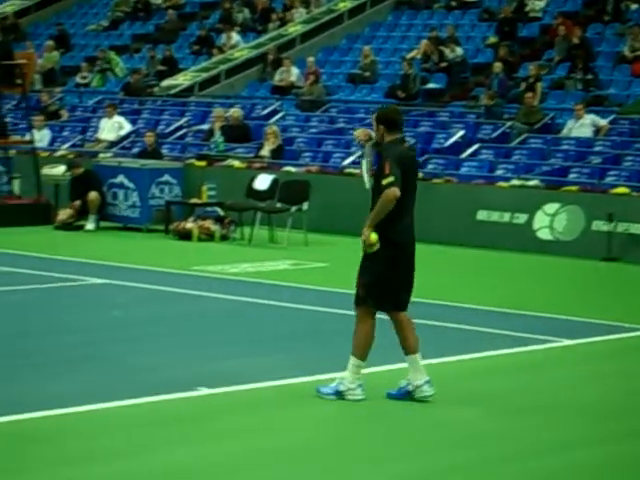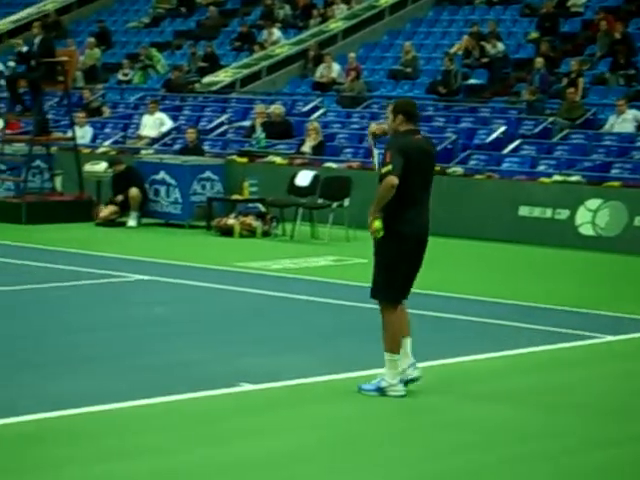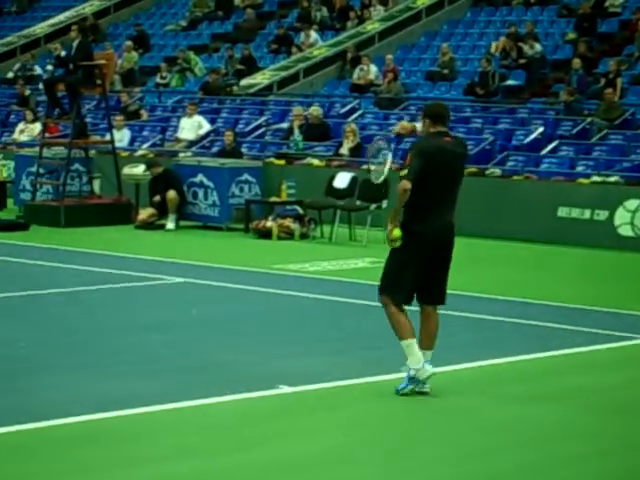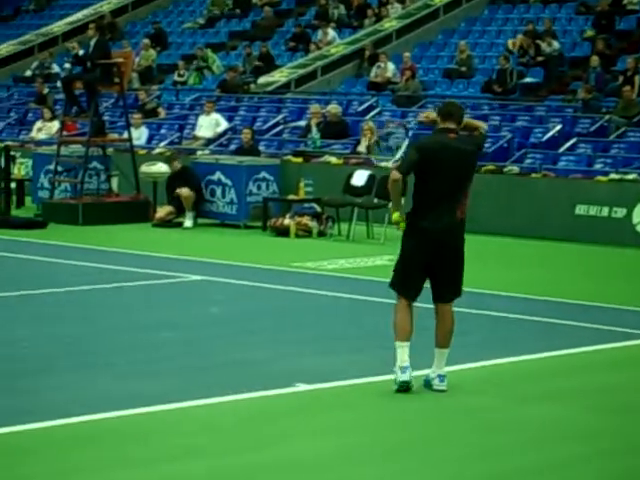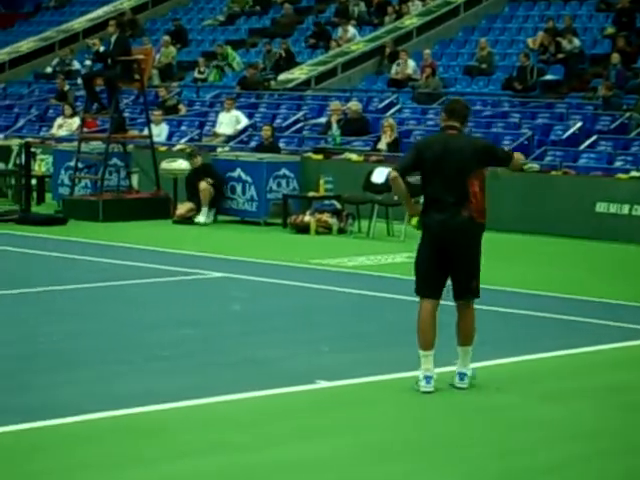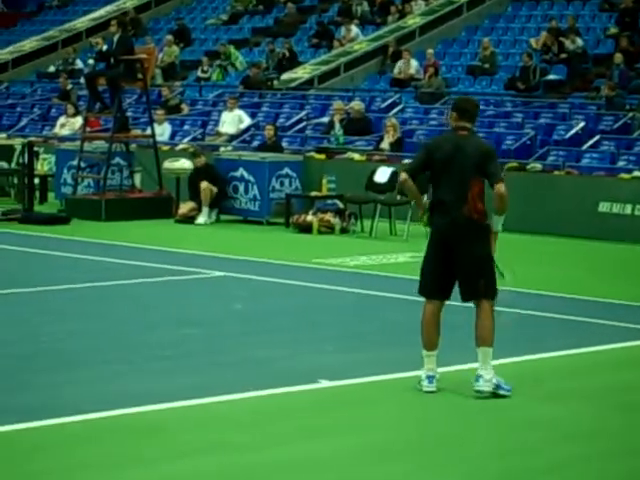
dt=0.3s
person 1, frame 1
left shoulder: (391, 155)
right shoulder: (405, 151)
left elbow: (392, 193)
left wrist: (369, 224)
right wrist: (370, 137)
left hip: (385, 242)
right hip: (402, 241)
left knee: (366, 309)
right knee: (396, 310)
left ankle: (351, 383)
right ankle: (418, 380)
person 1, frame 2
left shoulder: (398, 145)
right shoulder: (427, 145)
left elbow: (391, 181)
left wrist: (374, 209)
right wrist: (385, 130)
left hip: (396, 231)
right hip: (418, 231)
left knee: (388, 302)
right knee: (396, 300)
left ankle: (392, 379)
right ankle: (406, 364)
person 1, frame 3
left shoulder: (421, 147)
right shoulder: (459, 147)
left elbow: (406, 186)
right elbow: (445, 135)
left wrist: (393, 218)
left hip: (415, 233)
right hip: (443, 234)
left knee: (391, 299)
right knee: (430, 304)
left ankle: (418, 362)
right ankle: (421, 373)
person 1, frame 4
left shoulder: (424, 144)
right shoulder: (471, 146)
left elbow: (396, 176)
right elbow: (481, 126)
left wrist: (396, 207)
right wrist: (456, 121)
left hip: (421, 228)
right hip: (452, 232)
left knee: (404, 298)
right knee: (444, 302)
left ankle: (403, 366)
right ankle: (439, 373)
person 1, frame 5
left shoulder: (424, 145)
right shoulder: (477, 146)
left elbow: (394, 177)
right elbow: (518, 161)
left wrist: (411, 207)
right wrist: (501, 156)
left hip: (433, 228)
right hip: (466, 229)
left knee: (428, 301)
right knee: (465, 301)
left ankle: (426, 374)
right ankle: (463, 371)
person 1, frame 6
left shoulder: (434, 145)
right shoulder: (483, 149)
left elbow: (404, 178)
right elbow: (500, 190)
left wrist: (423, 205)
right wrist: (496, 227)
left hip: (441, 230)
right hip: (472, 231)
left knee: (433, 302)
right knee: (484, 302)
left ankle: (429, 373)
right ankle: (485, 375)
